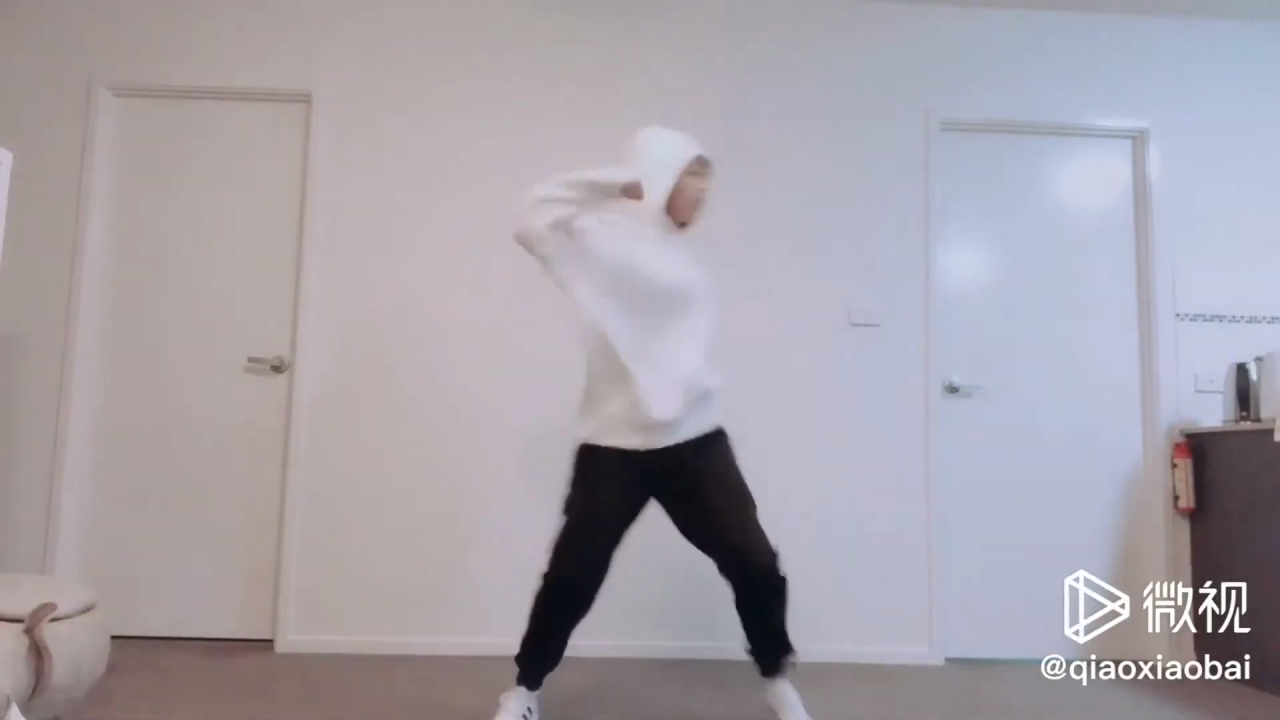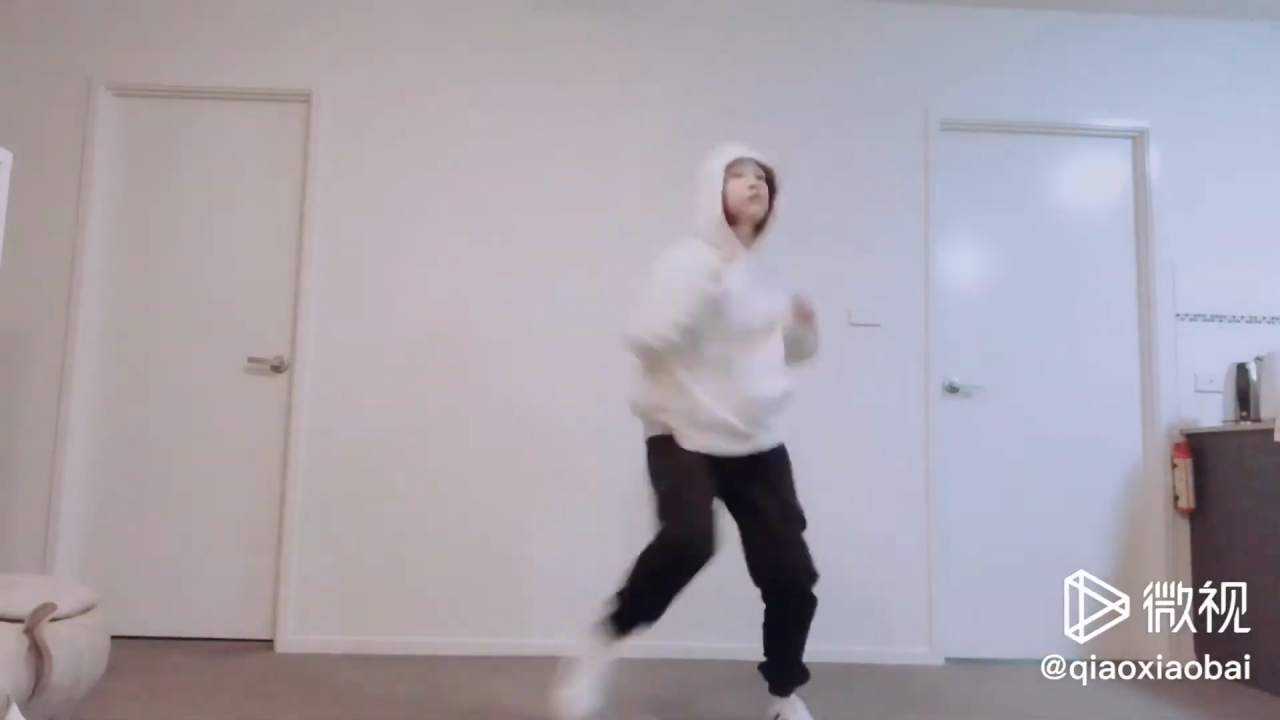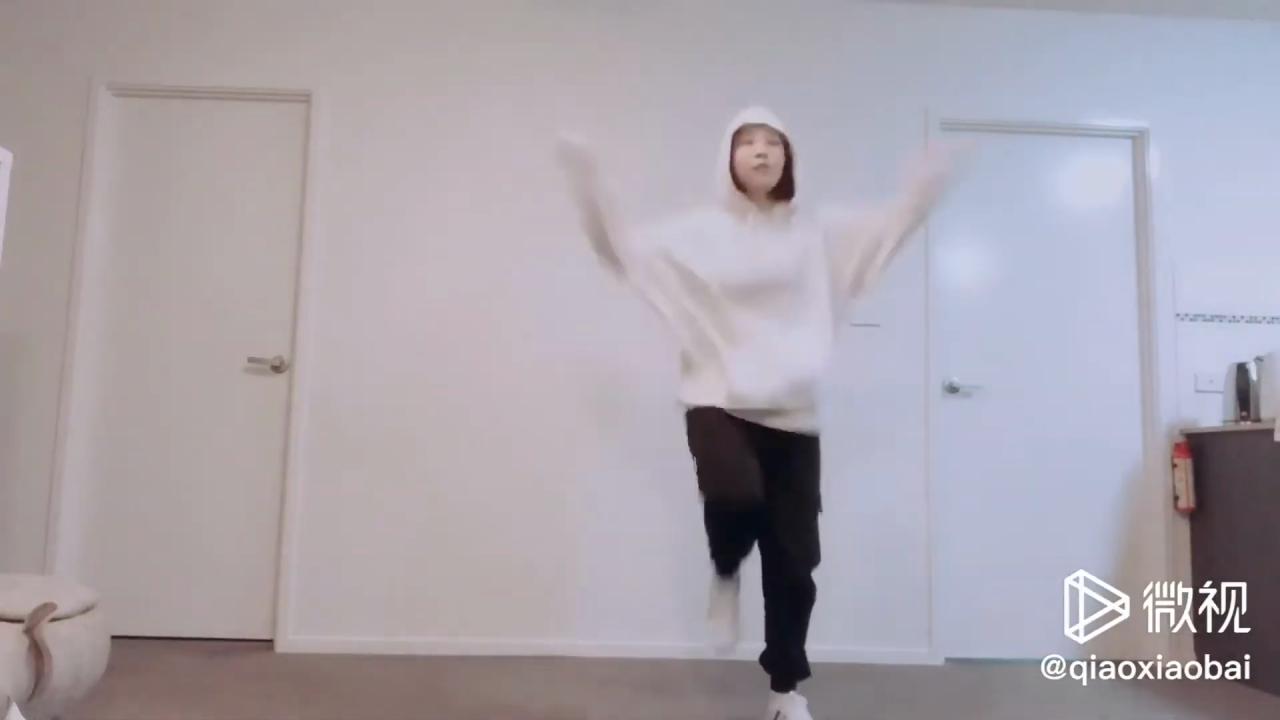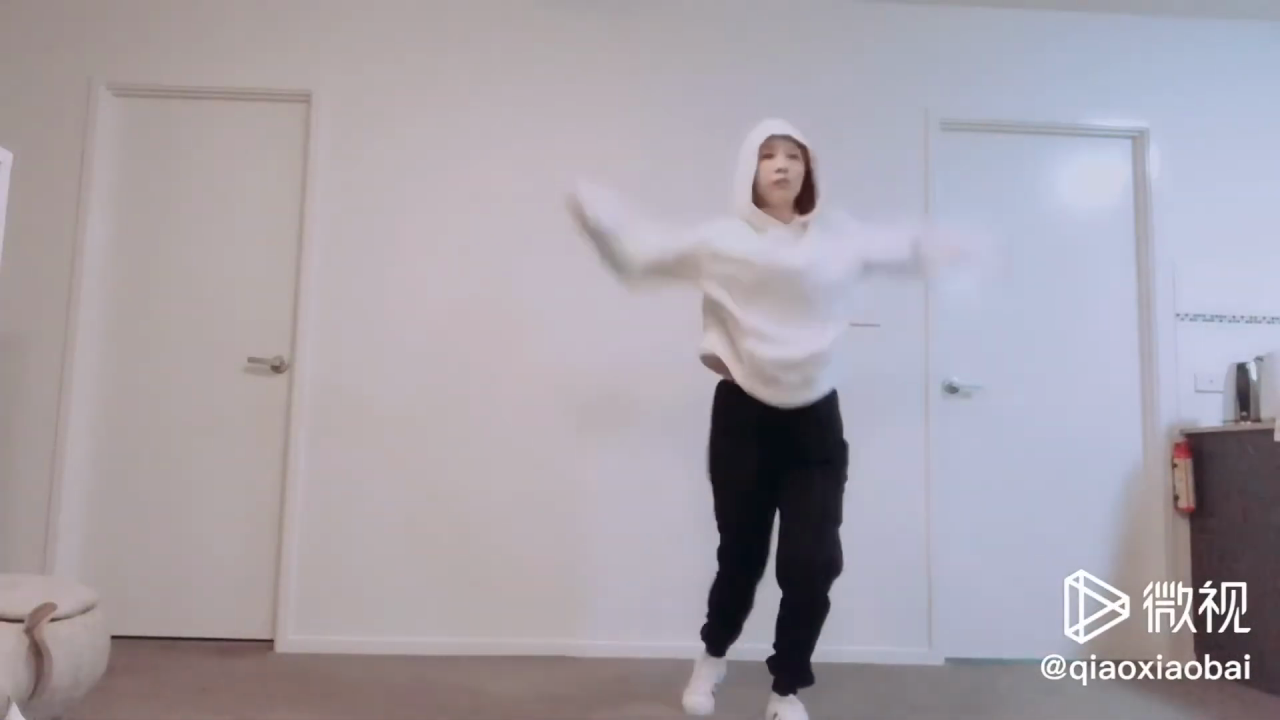
dt=0.2s
person 1, frame 1
left shoulder: (677, 251)
right shoulder: (607, 236)
right elbow: (534, 224)
right wrist: (606, 181)
left hip: (692, 433)
right hip: (618, 437)
left knee: (754, 560)
right knee: (573, 571)
person 1, frame 2
left shoulder: (761, 274)
right shoulder: (687, 263)
left elbow: (793, 351)
right elbow: (650, 339)
left wrist: (802, 326)
right wrist: (706, 285)
left hip: (758, 445)
right hip: (685, 436)
left knee: (792, 575)
right knee: (687, 538)
right ankle: (609, 638)
person 1, frame 3
left shoulder: (817, 234)
right shoulder: (697, 232)
left elbow: (892, 228)
right elbow: (622, 252)
left wrist: (928, 183)
right wrist: (587, 182)
left hip: (793, 421)
right hip: (720, 410)
left knee: (793, 563)
right knee: (737, 497)
right ankle: (725, 573)
person 1, frame 4
left shoulder: (838, 235)
right shoulder: (721, 240)
left elbow: (905, 247)
right elbow: (636, 256)
left wrist: (958, 248)
right wrist: (594, 217)
left hip: (813, 414)
right hip: (743, 408)
left knee: (813, 563)
right knee: (741, 553)
right ankle: (713, 657)
